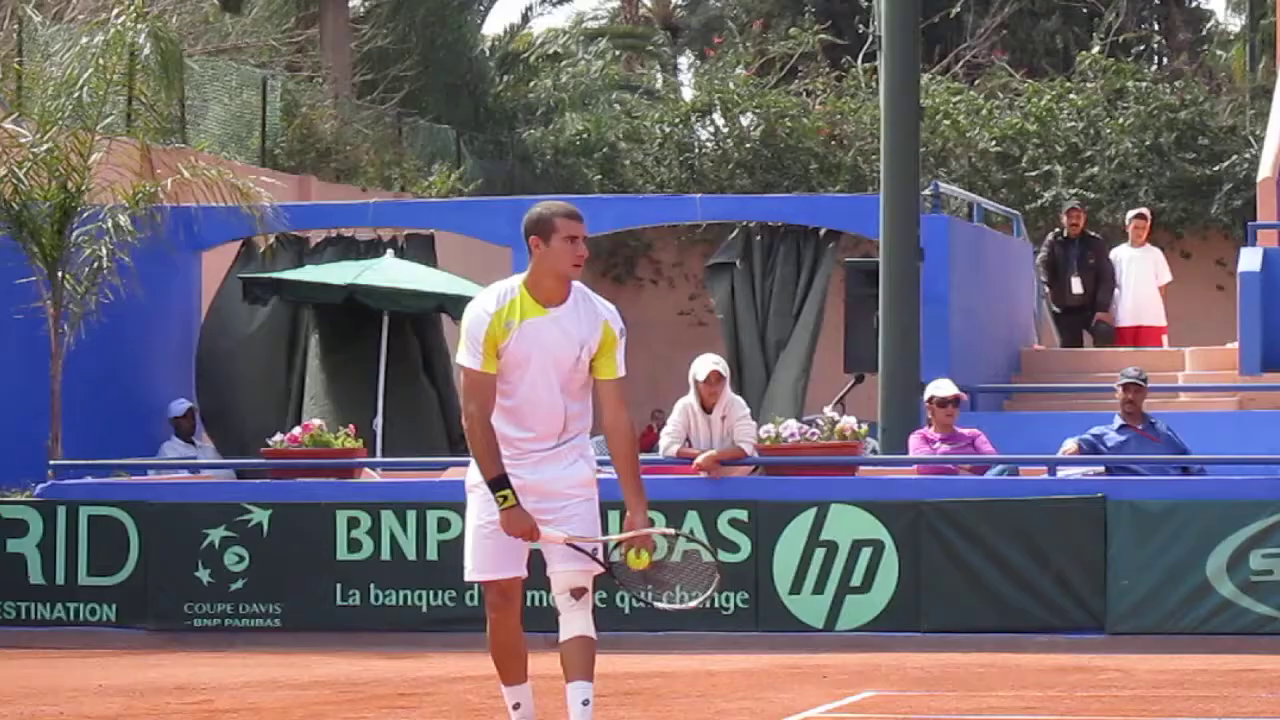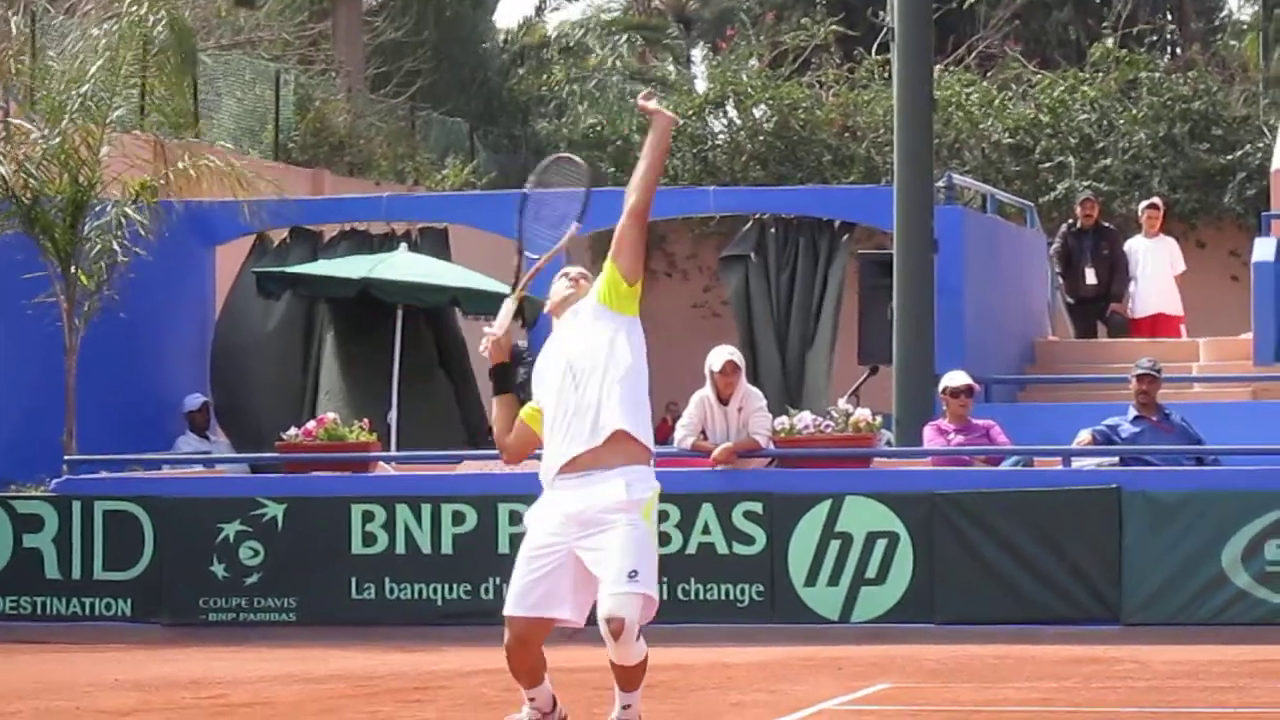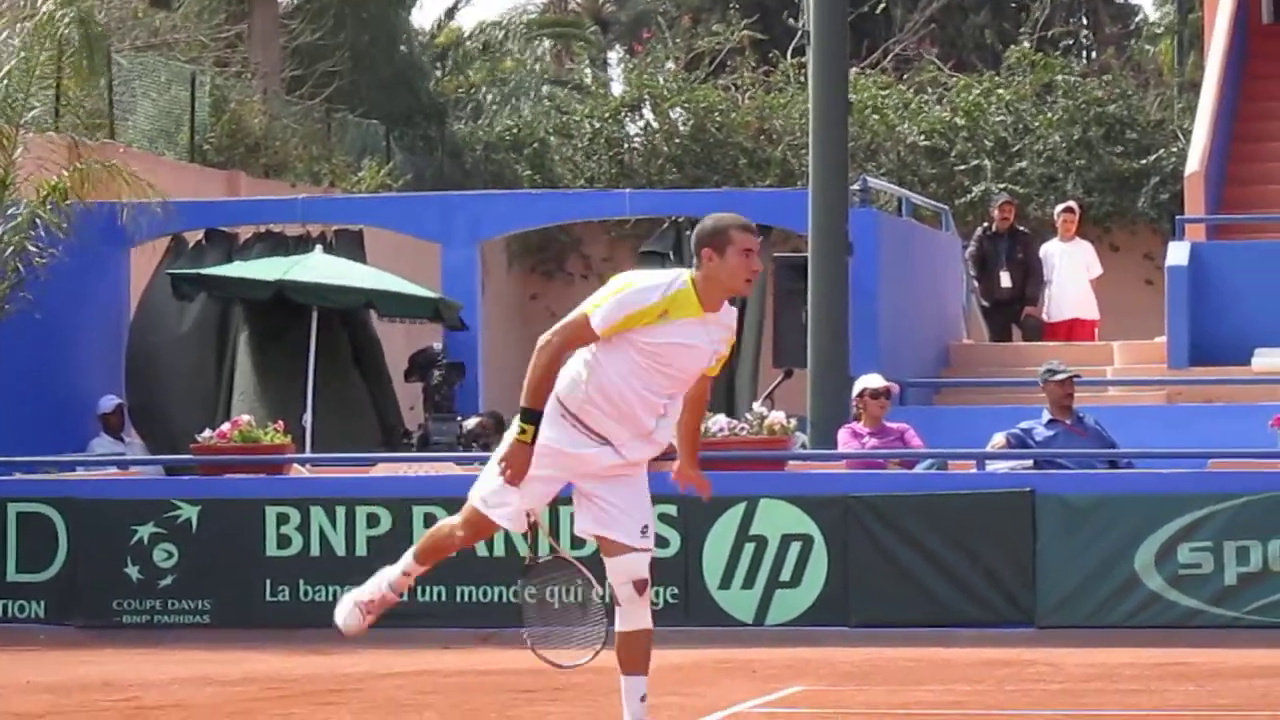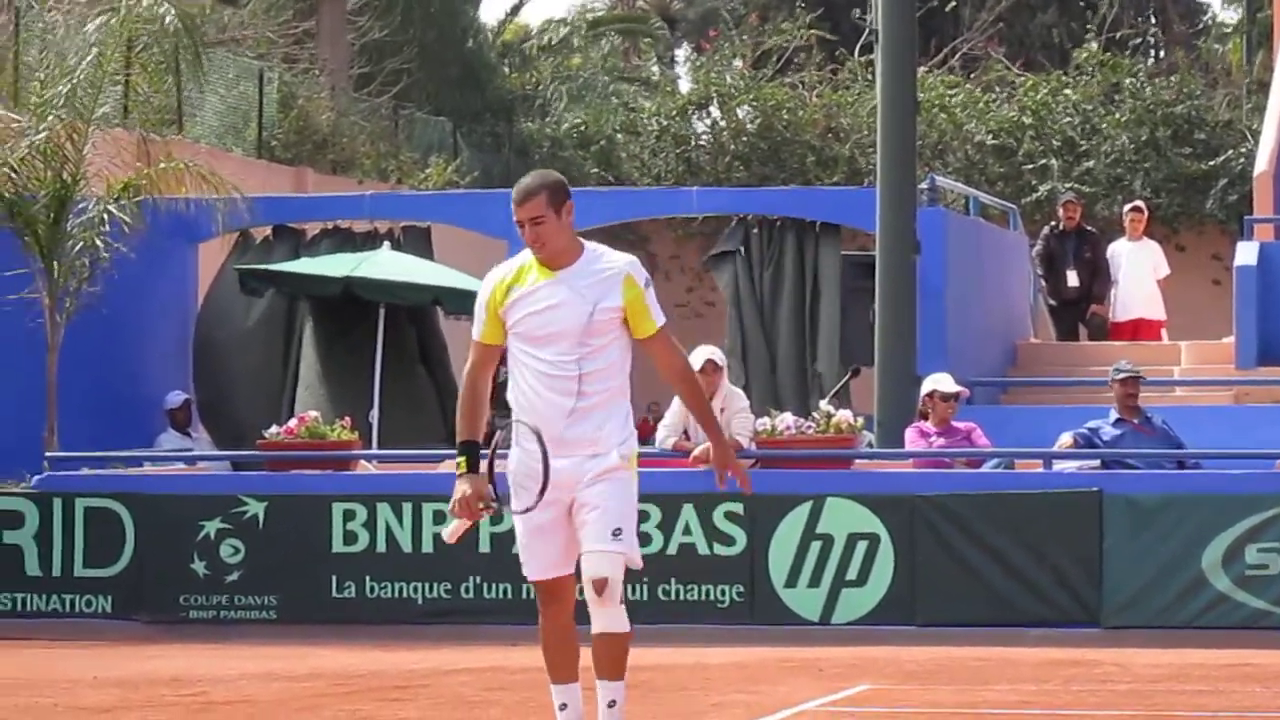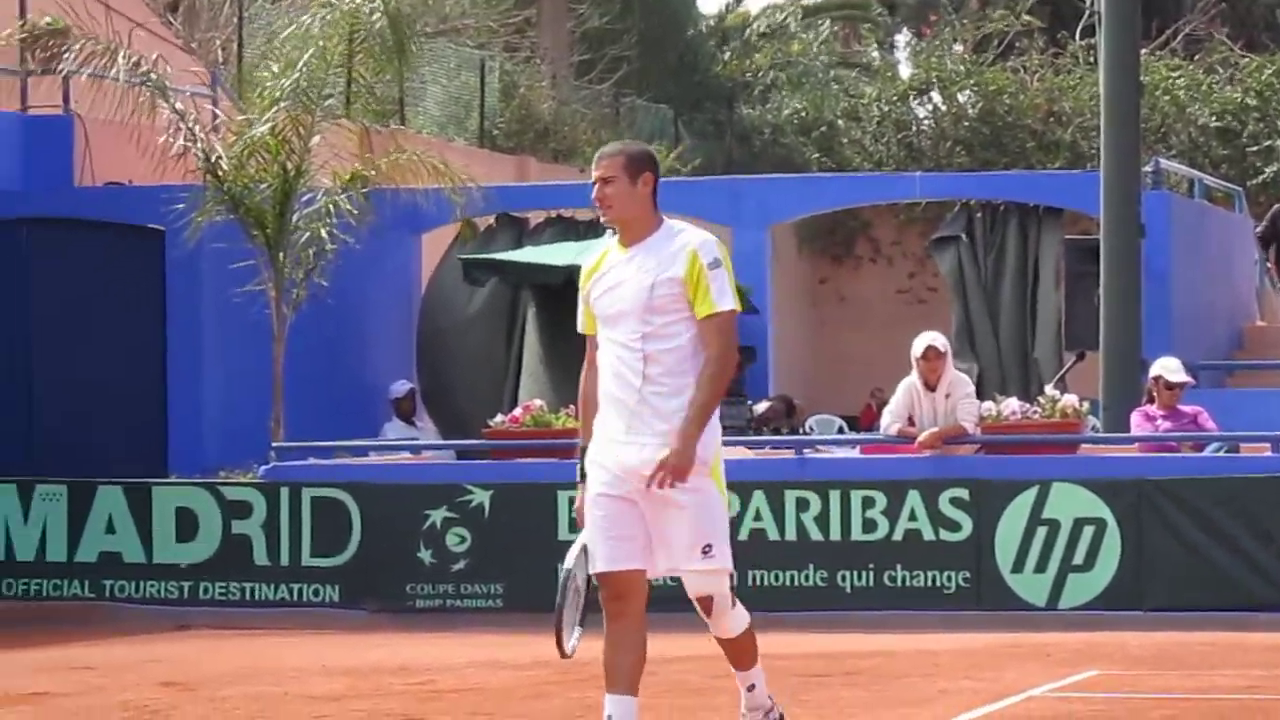
dt=1s
person 1, frame 1
left shoulder: (601, 318)
right shoulder: (489, 312)
left elbow: (615, 415)
right elbow: (475, 416)
left wrist: (636, 506)
right wrist: (507, 499)
left hip: (568, 474)
right hip: (495, 474)
left knee: (576, 593)
right knee: (502, 600)
person 1, frame 2
left shoulder: (611, 309)
right shoulder: (542, 368)
left elbow: (636, 215)
right elbow: (513, 450)
left wrist: (660, 129)
right wrist: (500, 368)
left hip: (622, 498)
right hip: (562, 507)
left knee: (622, 626)
right knee: (521, 639)
person 1, frame 3
left shoulder: (725, 327)
right shoulder: (647, 291)
right elbow: (553, 343)
left wrist: (688, 459)
right wrist: (525, 431)
left hip: (623, 459)
right hip: (563, 430)
left knee: (633, 583)
right knee: (467, 530)
right ankle: (393, 582)
person 1, frame 4
left shoulder: (621, 273)
right shoulder: (501, 284)
left elbow: (670, 361)
right elbow: (476, 376)
left wrist: (717, 440)
right wrist: (468, 466)
left hip: (603, 459)
right hip: (532, 464)
left knee: (601, 588)
right knee: (552, 597)
person 1, frame 5
left shoulder: (696, 252)
right shoulder: (596, 268)
left elbow: (721, 354)
left wrist: (684, 440)
right wrist: (585, 472)
left hip: (686, 457)
right hip: (614, 459)
left knee: (710, 594)
right knee: (618, 595)
